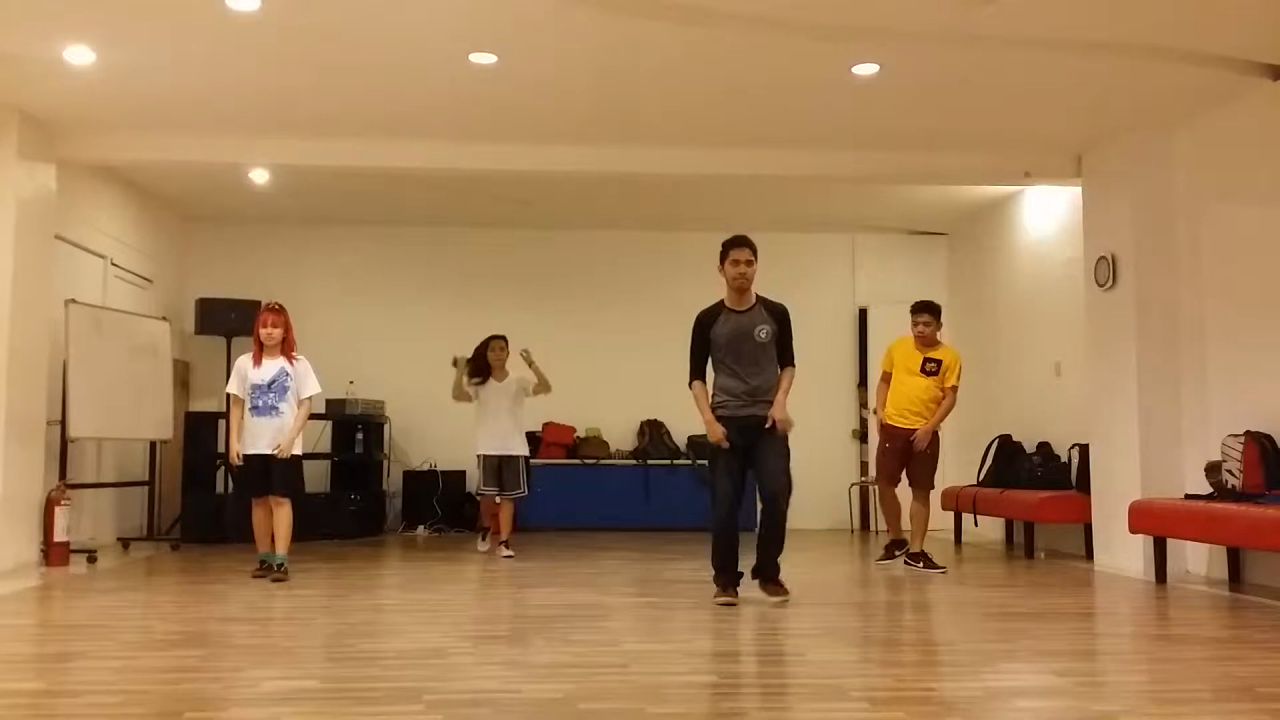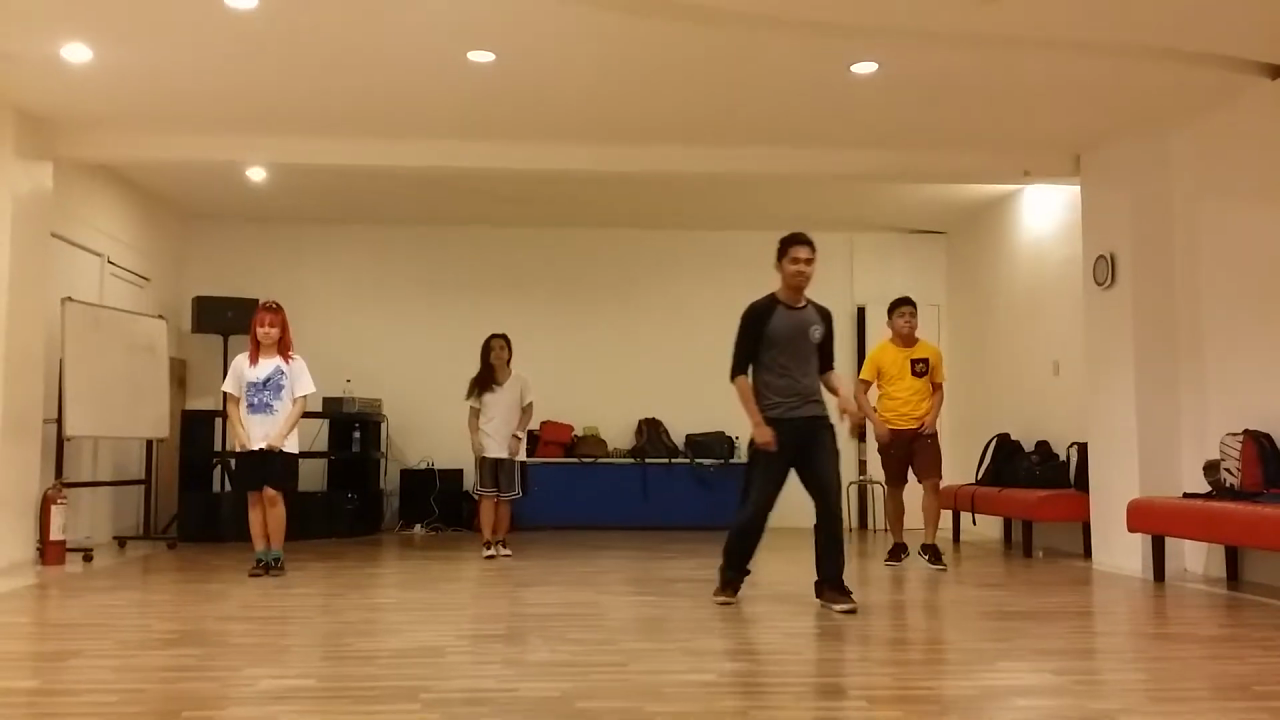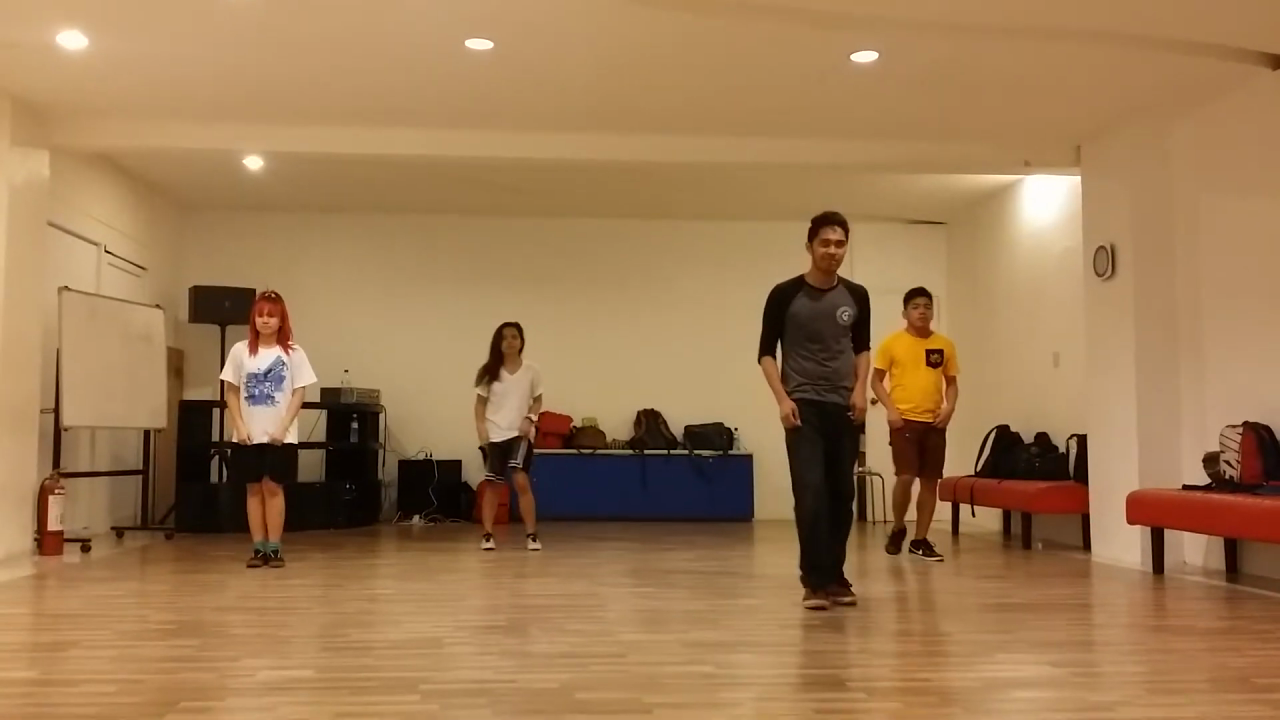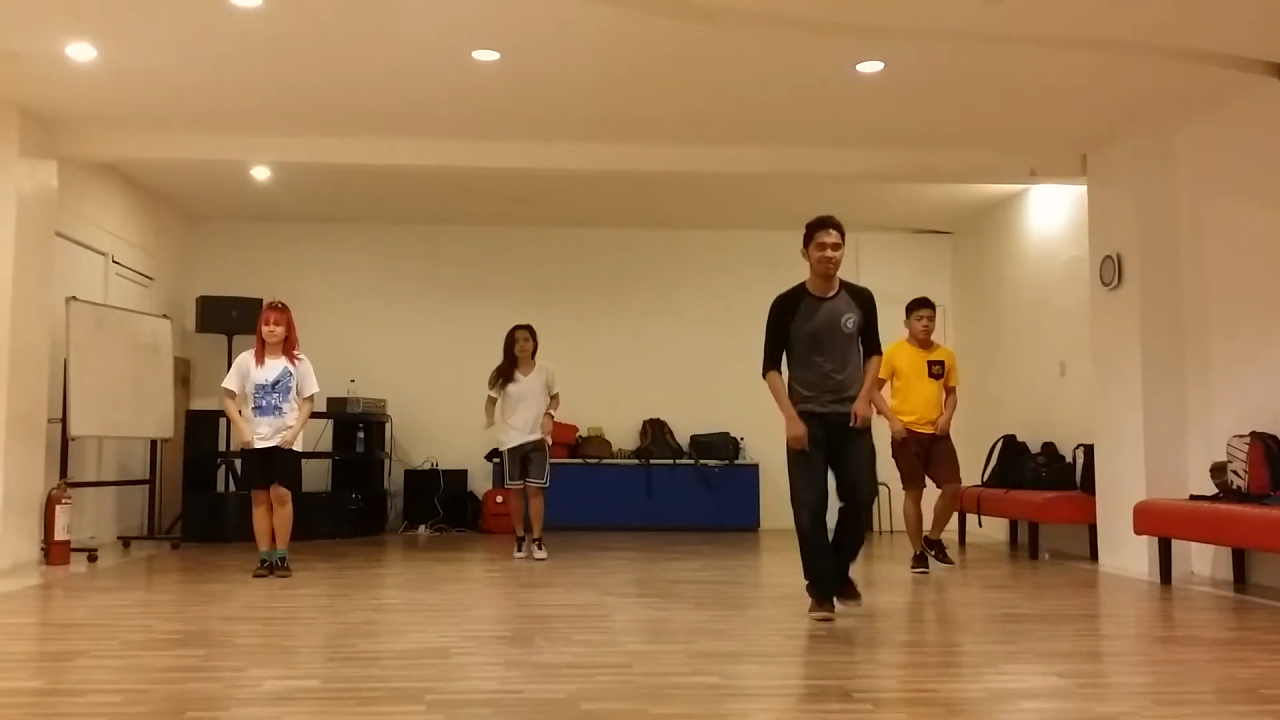
dt=0.5s
person 1, frame 1
left shoulder: (775, 314)
right shoulder: (708, 320)
left elbow: (787, 365)
right elbow: (696, 377)
left wrist: (780, 402)
right wrist: (709, 419)
left hip: (767, 421)
right hip: (727, 423)
left knee: (777, 493)
right knee: (725, 503)
left ankle: (768, 573)
right ankle: (726, 580)
person 1, frame 2
left shoulder: (822, 316)
right shoulder: (760, 312)
right elbow: (739, 372)
left wrist: (842, 395)
right wrist: (757, 422)
left hip: (816, 421)
right hip: (774, 423)
left knee: (830, 501)
right knee: (756, 503)
left ankle: (830, 584)
right ankle: (730, 577)
person 1, frame 3
left shoulder: (856, 296)
right shoulder: (785, 294)
right elbow: (767, 353)
left wrist: (860, 388)
right wrist: (782, 398)
left hip: (843, 408)
right hip: (803, 405)
left knee: (841, 494)
right knee: (810, 491)
left ankle: (833, 575)
right ankle: (815, 581)
person 1, frame 4
left shoulder: (861, 299)
right shoulder: (788, 304)
left elbow: (873, 352)
right elbow: (771, 367)
left wrist: (866, 396)
right wrist: (789, 416)
left hip: (851, 417)
right hip: (808, 419)
left knee: (861, 498)
right knee: (810, 507)
left ankle: (838, 572)
right ankle: (821, 590)
person 2, frame 1
left shoulder: (297, 364)
right shoulder: (244, 363)
left elbow: (305, 404)
right elbow: (236, 405)
left wrist: (290, 438)
right wrist: (233, 441)
left hip: (284, 446)
right hip: (253, 445)
left knee: (280, 498)
right knee: (259, 500)
left ankle: (281, 561)
right ankle: (264, 559)
person 2, frame 2
left shoulder: (293, 362)
right shoulder: (242, 362)
left elbow: (300, 402)
right elbow: (232, 402)
left wrist: (281, 434)
right wrist: (239, 433)
left hip: (280, 443)
right hip: (249, 443)
left knee: (272, 495)
right knee: (255, 497)
left ankle: (276, 555)
right ankle: (260, 557)
person 2, frame 3
left shoulder: (293, 353)
right shoulder: (240, 350)
left elbow: (298, 393)
right elbow: (231, 392)
left wrist: (282, 428)
right wrist: (239, 426)
left hip: (280, 435)
right hip: (248, 434)
left knee: (273, 486)
right knee: (254, 488)
left ankle: (275, 548)
right ankle: (258, 548)
person 2, frame 4
left shoulder: (299, 363)
right shoulder: (246, 360)
left elbow: (307, 401)
right elbow: (228, 398)
left wrist: (295, 431)
right wrist: (242, 428)
left hip: (285, 441)
right hip: (255, 441)
left knee: (281, 495)
right knee: (259, 498)
left ankle: (282, 556)
right ankle: (265, 558)
person 3, frame 1
left shoulder: (949, 356)
right shoulder: (897, 348)
left elbow: (950, 397)
right elbow: (884, 381)
left wrist: (929, 428)
right wrist: (879, 410)
left hip: (924, 432)
right hip: (893, 427)
left knee: (921, 491)
right knee: (885, 484)
left ankle: (916, 552)
right ankle: (896, 540)
person 3, frame 2
left shoulder: (931, 352)
right shoulder: (879, 354)
left elbow: (937, 389)
right elbow: (860, 392)
left wrist: (934, 415)
right wrist: (876, 422)
left hip: (923, 429)
right hip: (892, 430)
left knee: (931, 483)
right knee: (894, 488)
left ankle: (929, 544)
right ankle: (898, 544)
person 3, frame 3
left shoulder: (944, 345)
right shoulder: (892, 343)
left elbow: (951, 382)
right elbow: (877, 381)
left wrist: (949, 406)
right wrist: (890, 409)
left hip: (934, 423)
right hip: (904, 421)
left knee: (930, 482)
right knee: (905, 477)
left ankle: (920, 540)
right ankle: (898, 528)
person 3, frame 4
left shoulder: (946, 355)
right shoulder: (894, 353)
left elbow: (950, 392)
right elbow: (874, 391)
left wrist: (948, 415)
right wrist: (891, 420)
left hip: (937, 433)
right hip: (907, 433)
left knee: (952, 488)
right knee: (914, 492)
left ankle: (933, 539)
right ankle: (918, 552)
person 4, frame 1
left shoulder: (519, 382)
right shoulder: (478, 384)
left elbow: (546, 387)
right elbow: (457, 395)
left wrist: (531, 363)
right wrist: (461, 368)
left hip: (514, 447)
right hip: (488, 447)
left knee: (508, 496)
right knee: (488, 494)
left ankle: (504, 542)
right ankle: (486, 527)
person 4, frame 2
left shoulder: (520, 381)
right shoulder: (480, 383)
left elbow: (527, 412)
right elbow: (473, 415)
left wrist: (517, 435)
right wrist: (474, 438)
left hip: (510, 448)
right hip: (486, 447)
left knee: (506, 497)
right knee: (487, 495)
left ankle: (501, 540)
right ankle: (487, 542)
person 4, frame 3
left shoulder: (531, 371)
right shoulder: (489, 371)
left elbow: (537, 401)
right elbow: (480, 403)
left wrist: (529, 419)
right wrist: (480, 426)
left hip: (520, 434)
right hip: (494, 435)
left knee: (521, 481)
left ankle: (531, 534)
right ankle: (487, 534)
person 4, frame 4
left shoulder: (545, 371)
right shoulder: (503, 374)
left elbow: (555, 398)
right elbow: (491, 400)
left wrist: (549, 414)
right wrist: (490, 418)
left hip: (537, 438)
right hip: (510, 440)
left knee: (535, 489)
right knee: (515, 491)
left ankle: (537, 540)
right ankle: (520, 538)
